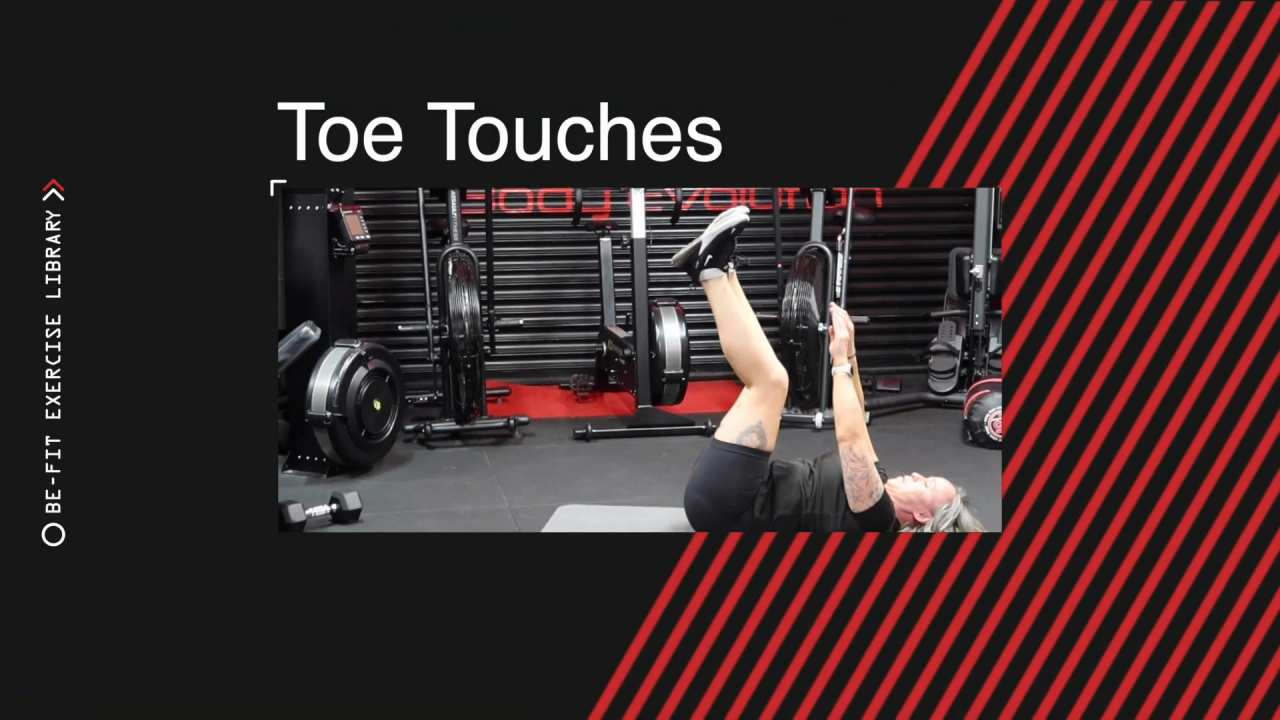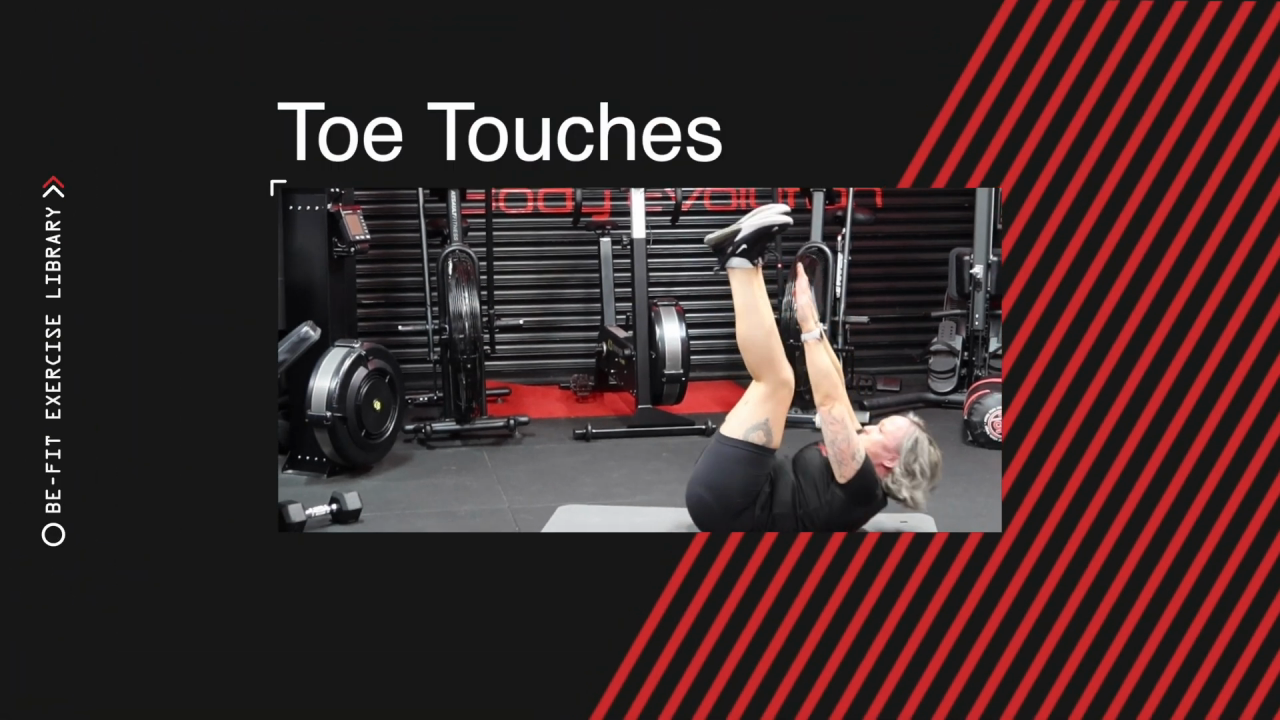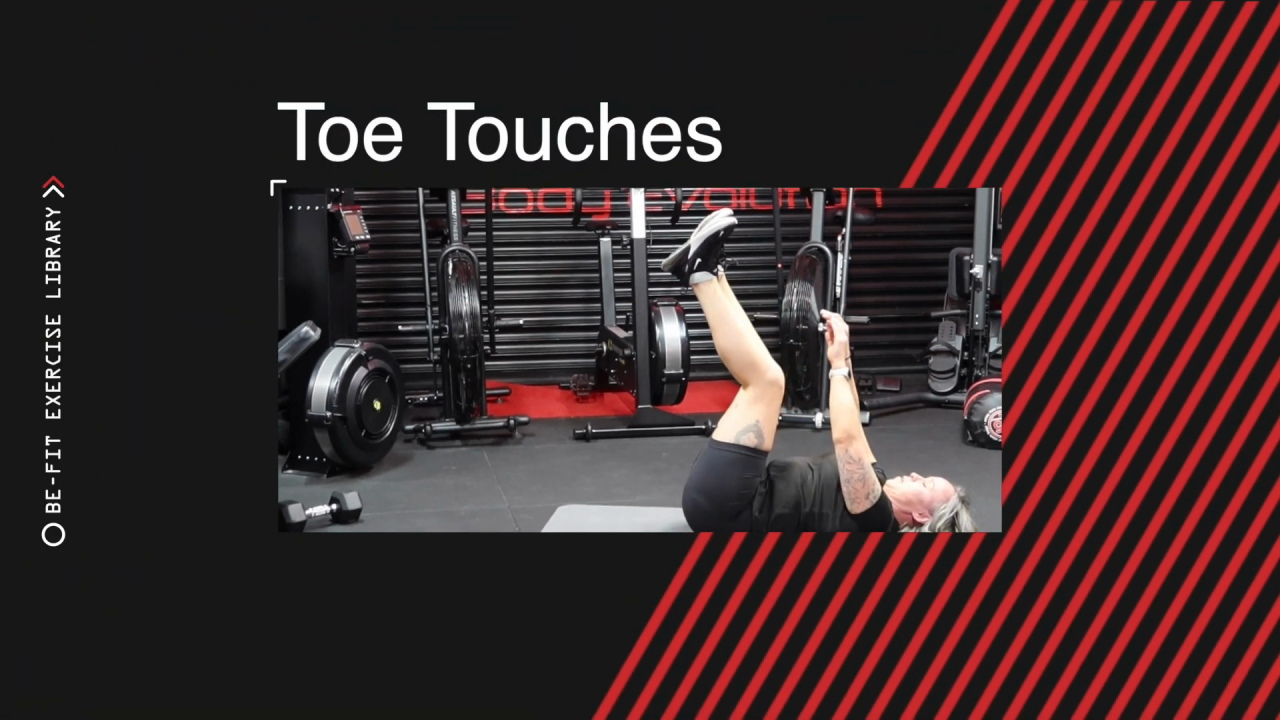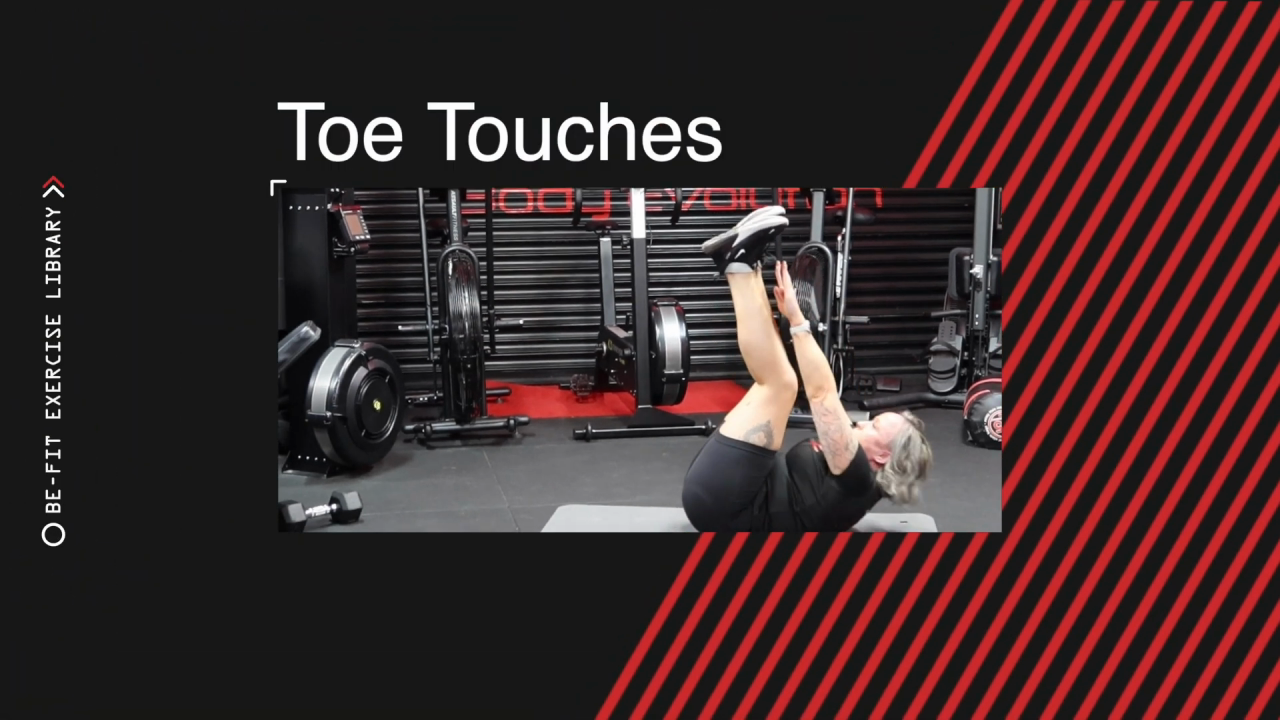
dt=1s
person 1, frame 1
left shoulder: (877, 517)
right shoulder: (877, 486)
left elbow: (849, 435)
right elbow: (856, 426)
left wrist: (841, 362)
right wrist: (849, 354)
left hip: (724, 506)
right hip: (729, 501)
left knee: (769, 380)
right knee: (769, 378)
left ankle: (712, 271)
right ankle: (717, 270)
person 1, frame 2
left shoulder: (864, 489)
right shoulder: (864, 477)
left elbow: (830, 401)
right elbow: (836, 394)
left wrist: (810, 327)
right wrist: (812, 323)
left hip: (719, 501)
right hip: (725, 497)
left knee: (776, 381)
right knee: (775, 378)
left ankle: (742, 258)
right ankle: (746, 260)
person 1, frame 3
left shoulder: (877, 517)
right shoulder: (878, 489)
left elbow: (846, 437)
right elbow: (852, 430)
left wrist: (839, 366)
right wrist: (842, 358)
left hip: (721, 507)
right hip: (726, 499)
left knee: (766, 380)
right knee: (764, 378)
left ankle: (702, 273)
right ankle: (708, 271)
person 1, frame 4
left shoulder: (857, 480)
right shoulder: (852, 469)
left elbow: (822, 393)
right elbow: (825, 398)
left wrist: (797, 320)
right wrist: (791, 315)
left hip: (717, 503)
right hip: (719, 491)
left knee: (779, 383)
right knee: (776, 380)
left ankle: (740, 262)
right ankle: (742, 263)
